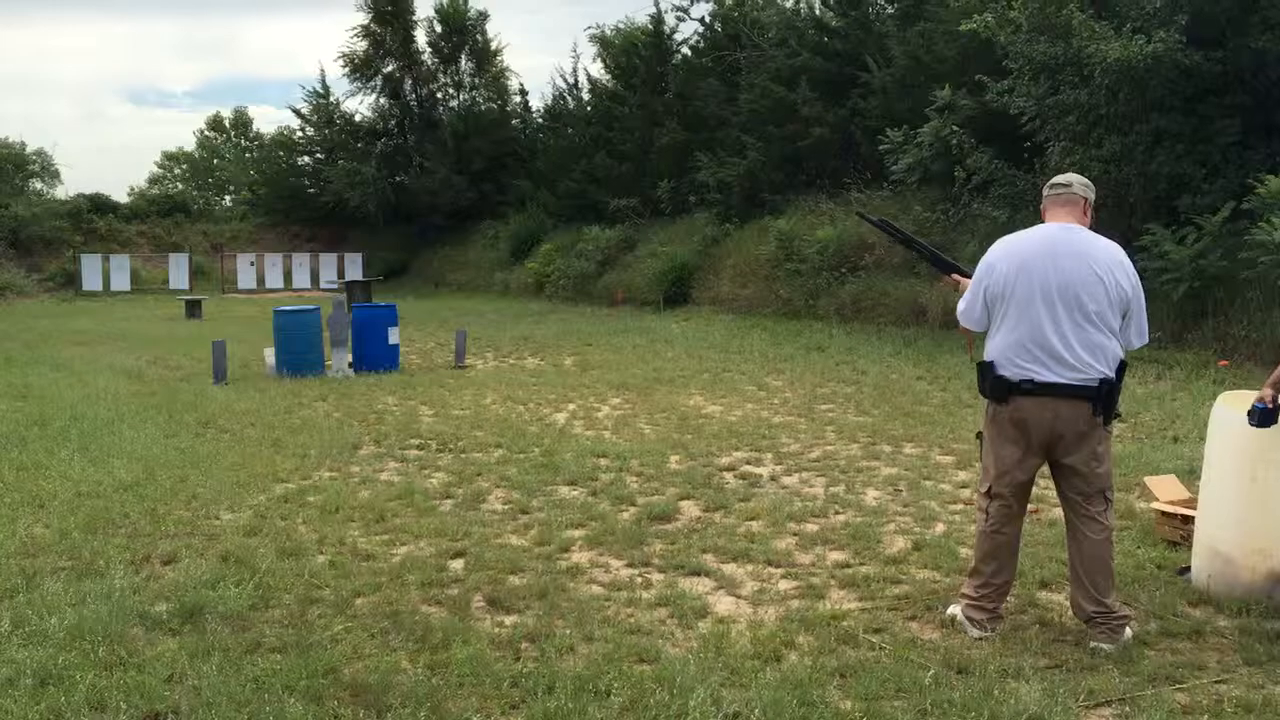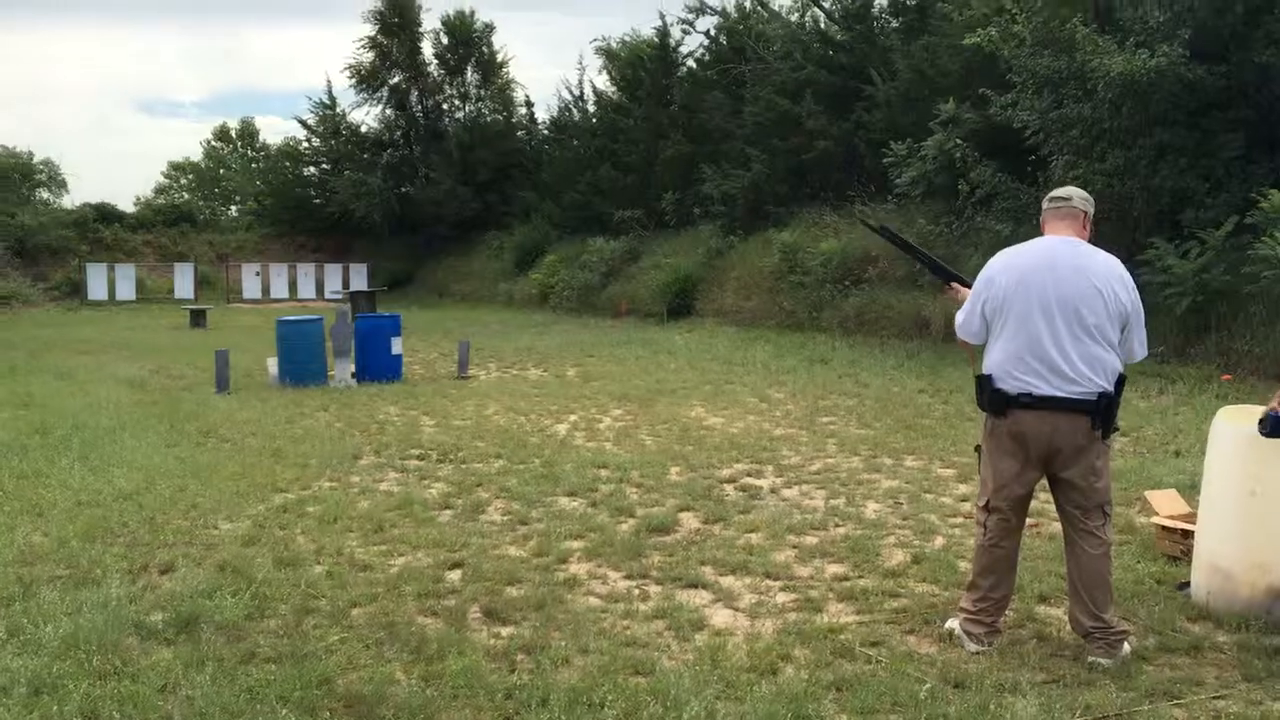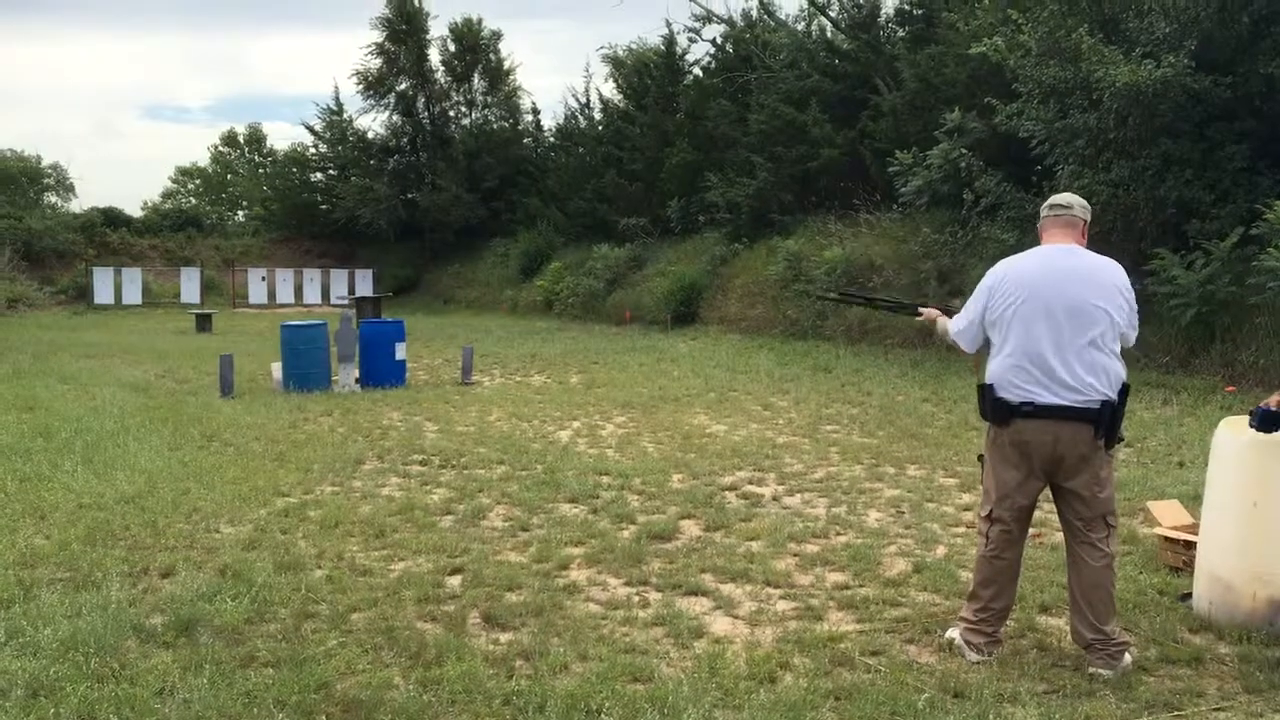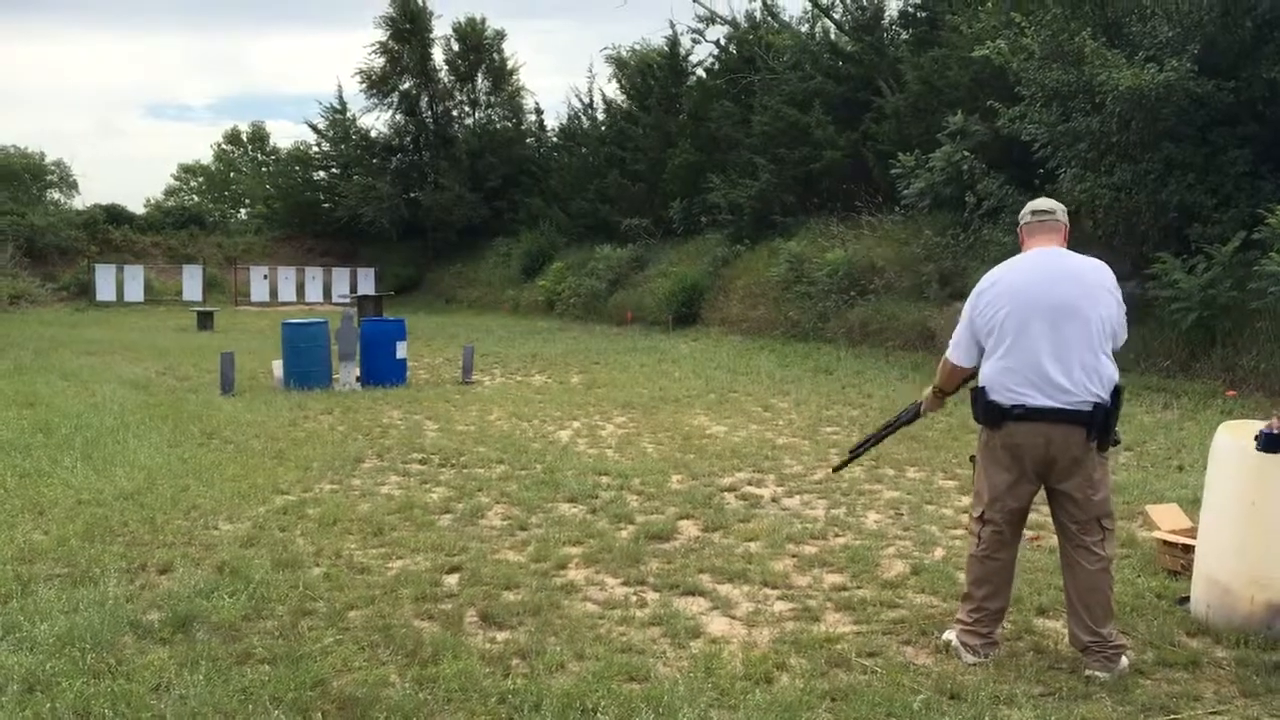
dt=0.3s
person 1, frame 1
left shoulder: (1005, 250)
right shoulder: (1113, 257)
left elbow: (970, 322)
right elbow: (1132, 339)
left wrist: (969, 290)
left hip: (1015, 402)
right hip: (1084, 407)
left knee: (999, 508)
right knee: (1091, 514)
left ankle: (981, 611)
right ankle: (1104, 622)
person 1, frame 2
left shoulder: (1004, 263)
right shoulder: (1111, 270)
left elbow: (969, 334)
right elbow: (1133, 351)
left wrist: (966, 301)
left hip: (1013, 415)
right hip: (1084, 420)
left knee: (997, 522)
right knee: (1089, 528)
left ankle: (978, 625)
right ankle: (1102, 637)
person 1, frame 3
left shoulder: (1006, 273)
right shoulder: (1111, 274)
left elbow: (965, 339)
right elbow: (1128, 337)
left wrist: (939, 320)
left hip: (1017, 425)
right hip: (1087, 428)
left knee: (1000, 532)
right knee: (1092, 538)
left ankle: (979, 635)
right ankle: (1104, 648)
person 1, frame 4
left shoulder: (995, 281)
right shoulder: (1099, 275)
left elbow: (959, 362)
right elbow: (1115, 341)
left wrist: (937, 393)
left hip: (1009, 427)
right hip: (1081, 429)
left knee: (992, 533)
right knee: (1089, 540)
left ankle: (975, 637)
right ankle: (1101, 650)
